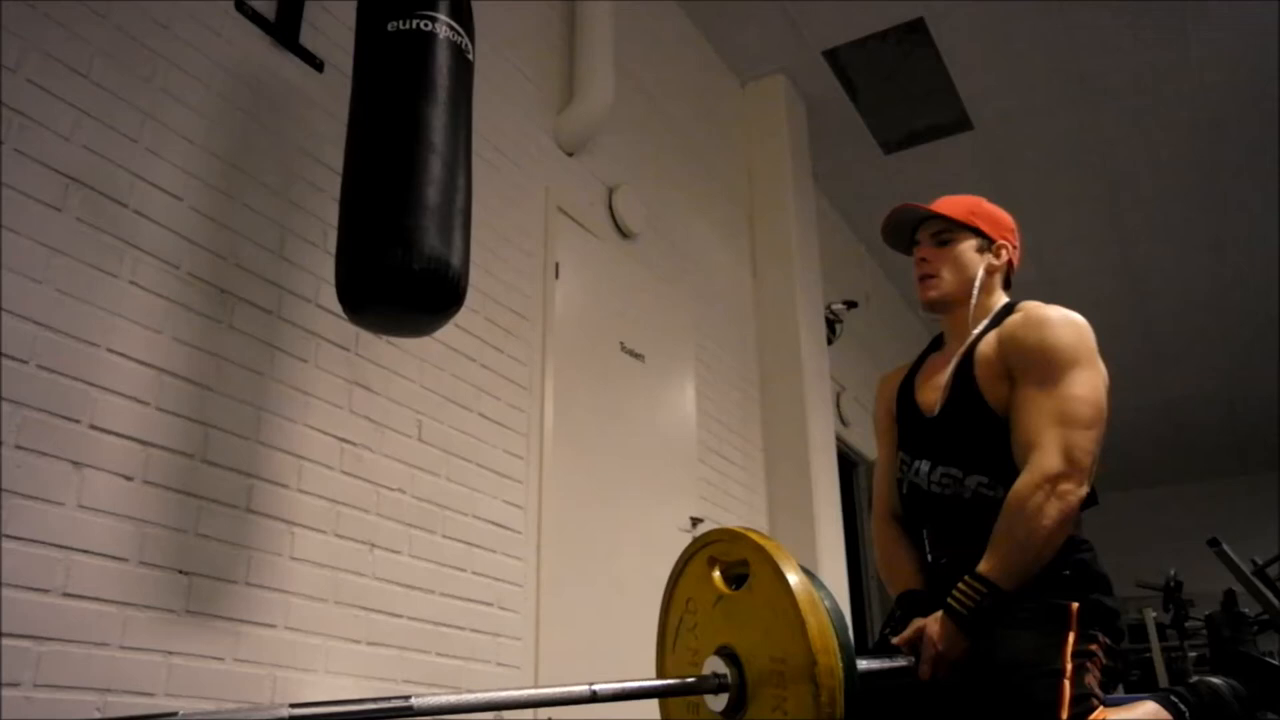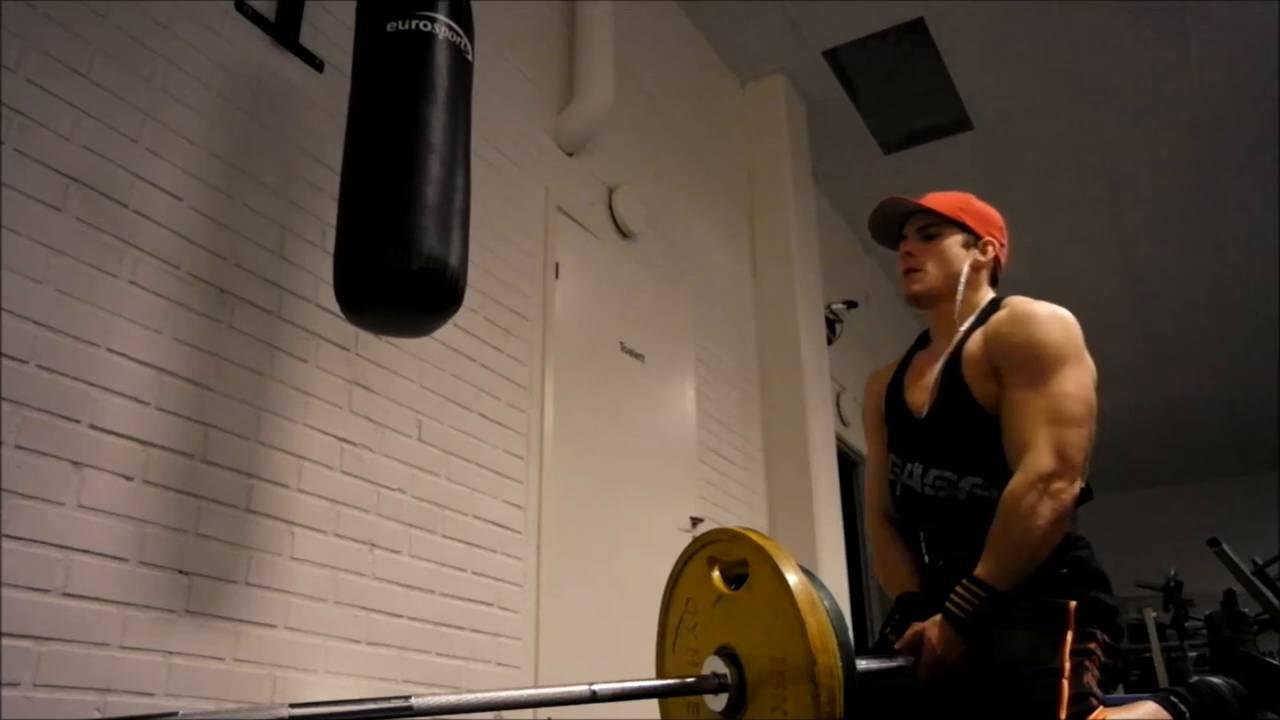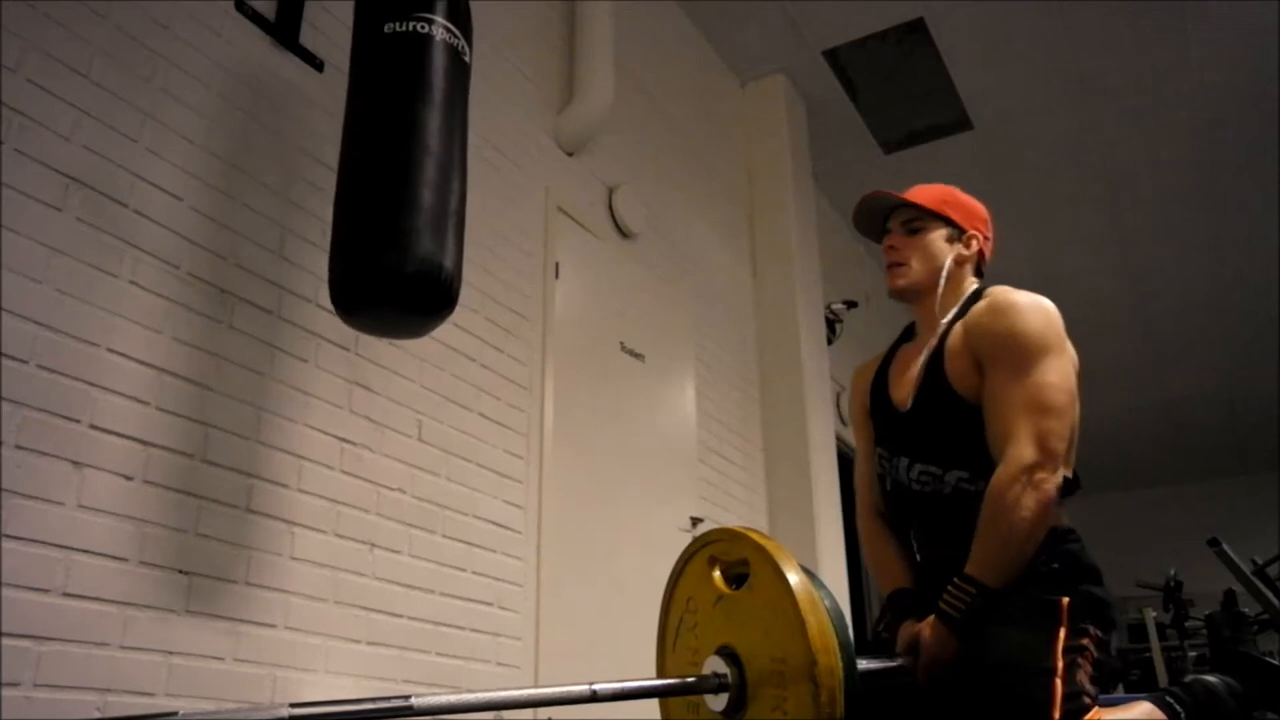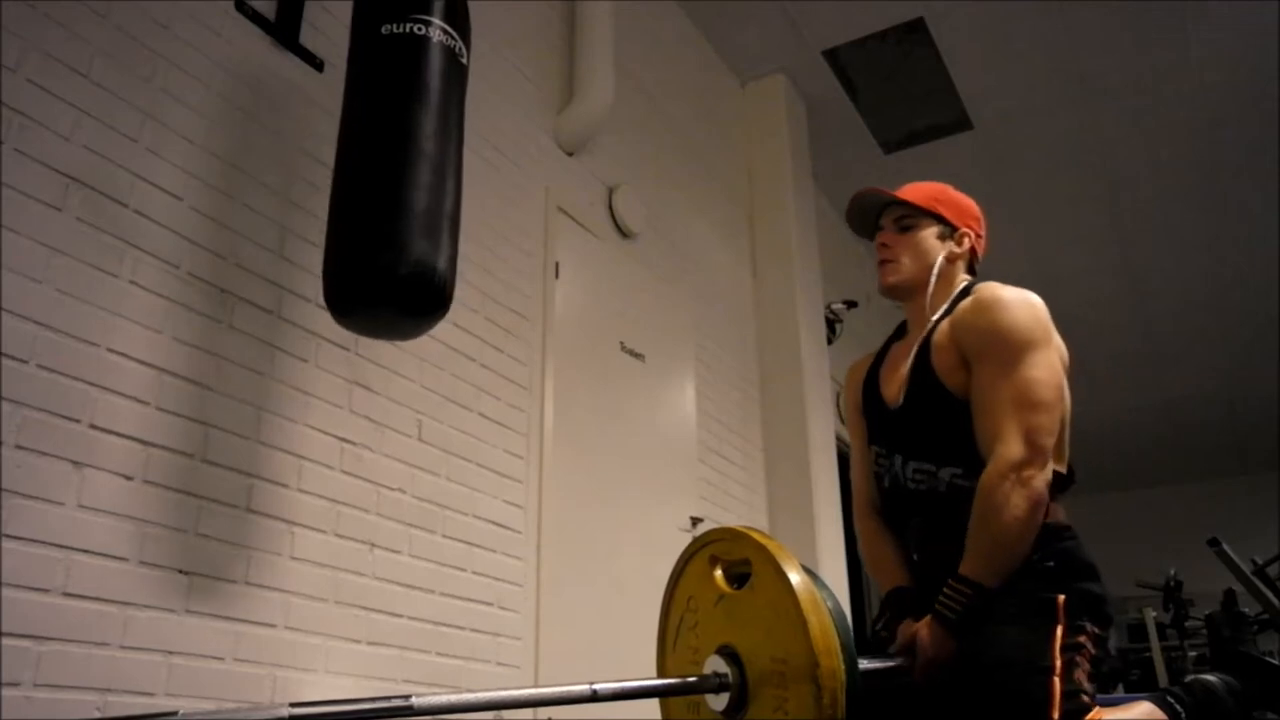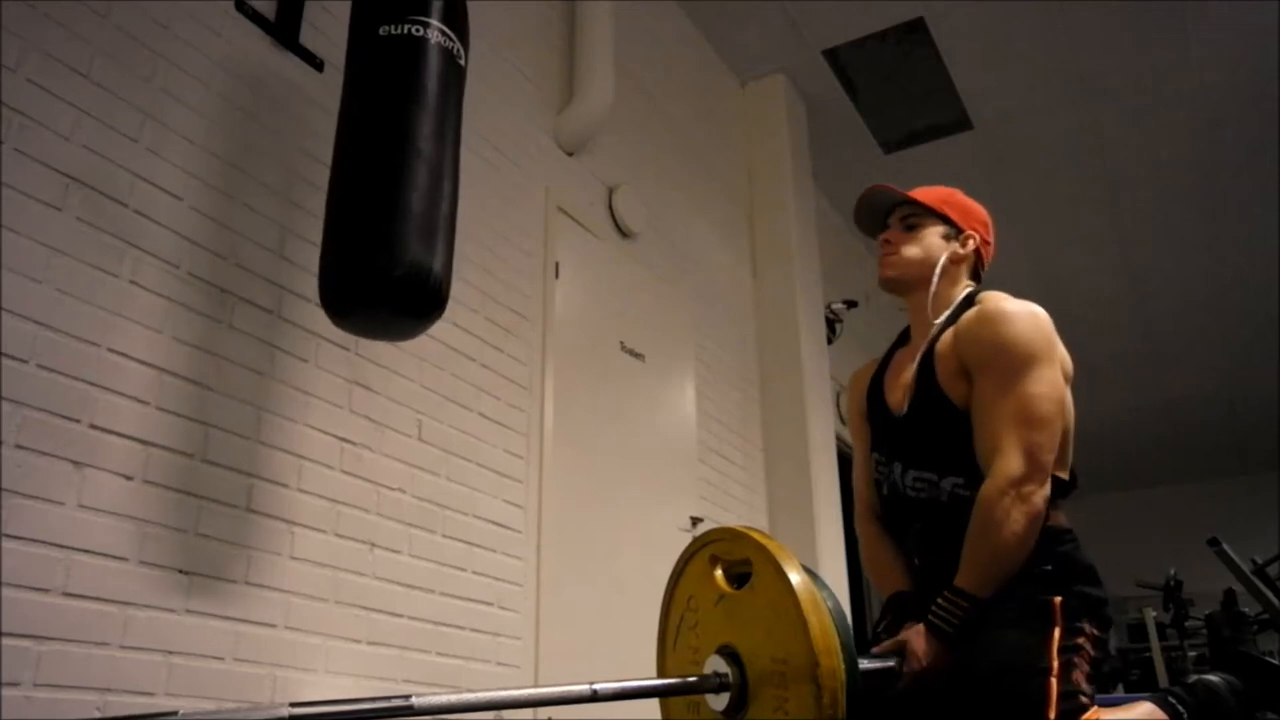
dt=0.2s
person 1, frame 1
left shoulder: (1044, 333)
right shoulder: (899, 387)
left elbow: (1057, 483)
right elbow: (888, 513)
left wrist: (964, 610)
right wrist: (914, 607)
left hip: (1039, 598)
right hip: (939, 602)
person 1, frame 2
left shoulder: (1030, 329)
right shoulder: (887, 386)
left elbow: (1050, 482)
right elbow: (882, 514)
left wrist: (964, 614)
right wrist: (912, 610)
left hip: (1037, 596)
right hip: (938, 601)
person 1, frame 3
left shoulder: (1011, 319)
right shoulder: (873, 379)
left elbow: (1034, 474)
right elbow: (873, 511)
left wrist: (958, 612)
right wrist: (906, 609)
left hip: (1031, 589)
right hip: (933, 596)
person 1, frame 4
left shoulder: (998, 314)
right shoulder: (866, 377)
left elbow: (1021, 472)
right elbow: (870, 508)
left wrist: (953, 612)
right wrist: (904, 607)
left hip: (1029, 585)
right hip: (931, 595)
person 1, frame 5
left shoulder: (1002, 326)
right shoulder: (870, 384)
left elbow: (1020, 487)
right elbow: (871, 513)
left wrist: (947, 622)
right wrist: (906, 612)
left hip: (1029, 592)
right hip: (931, 601)
